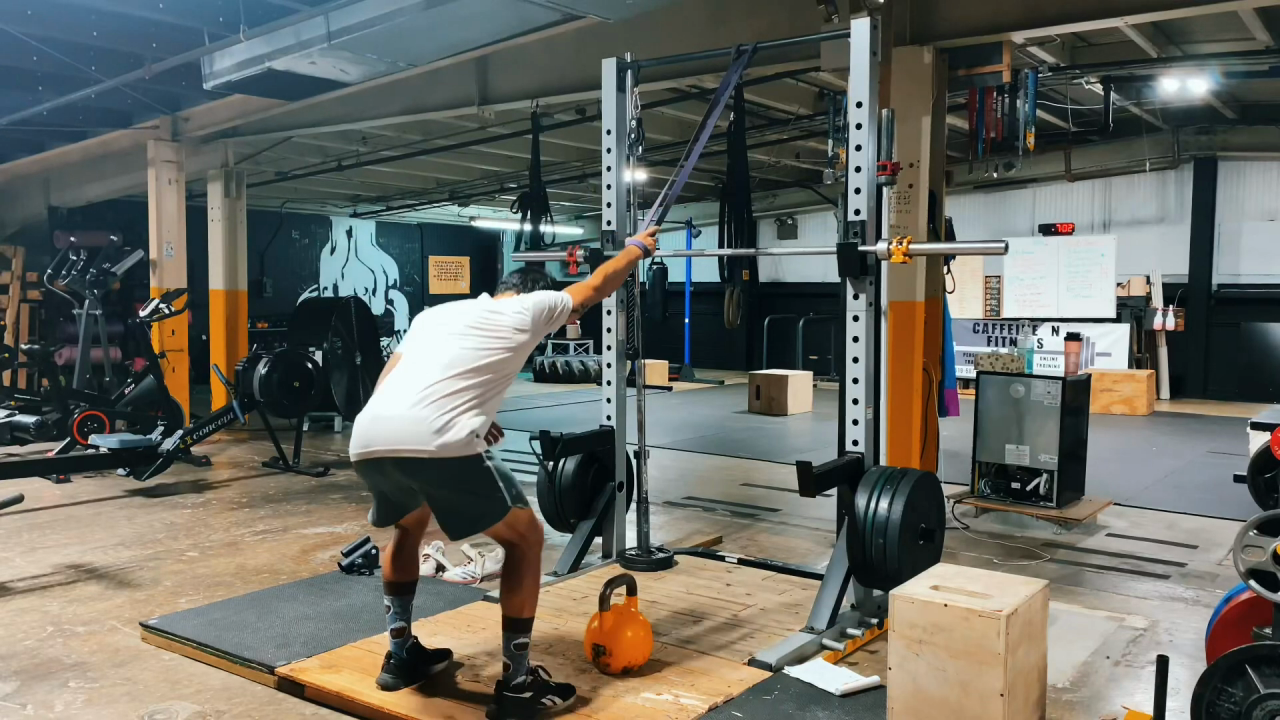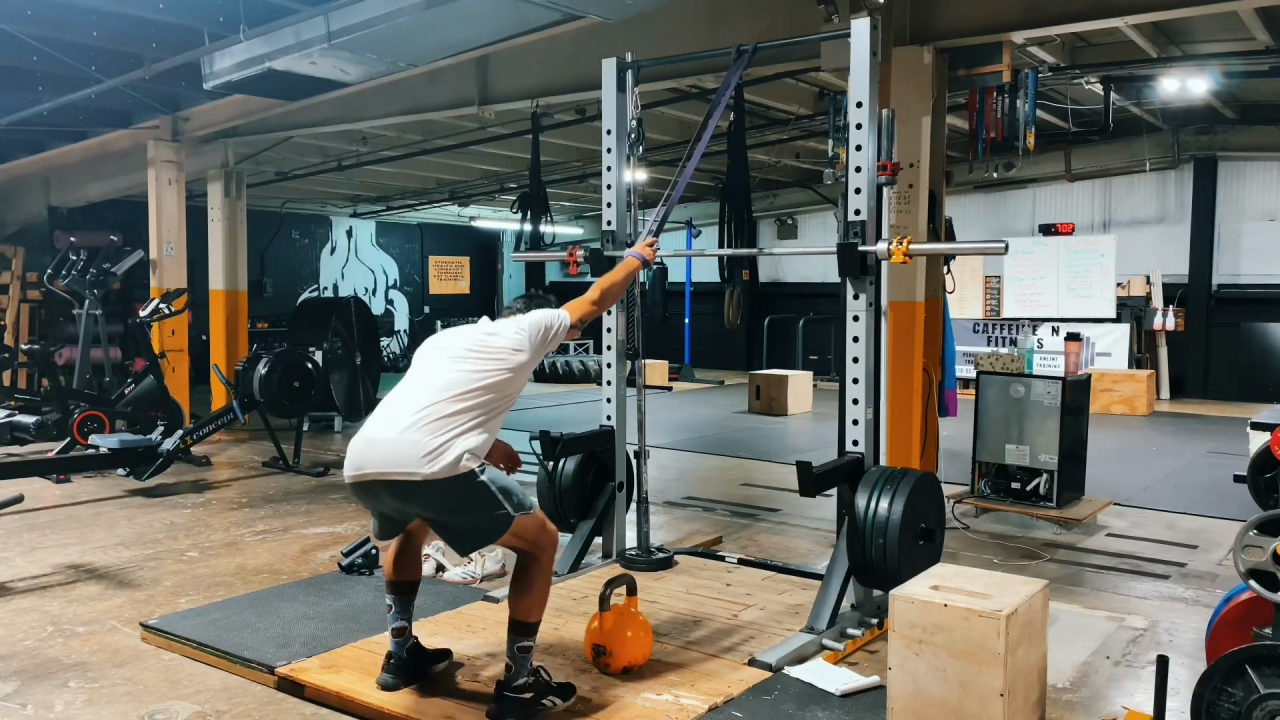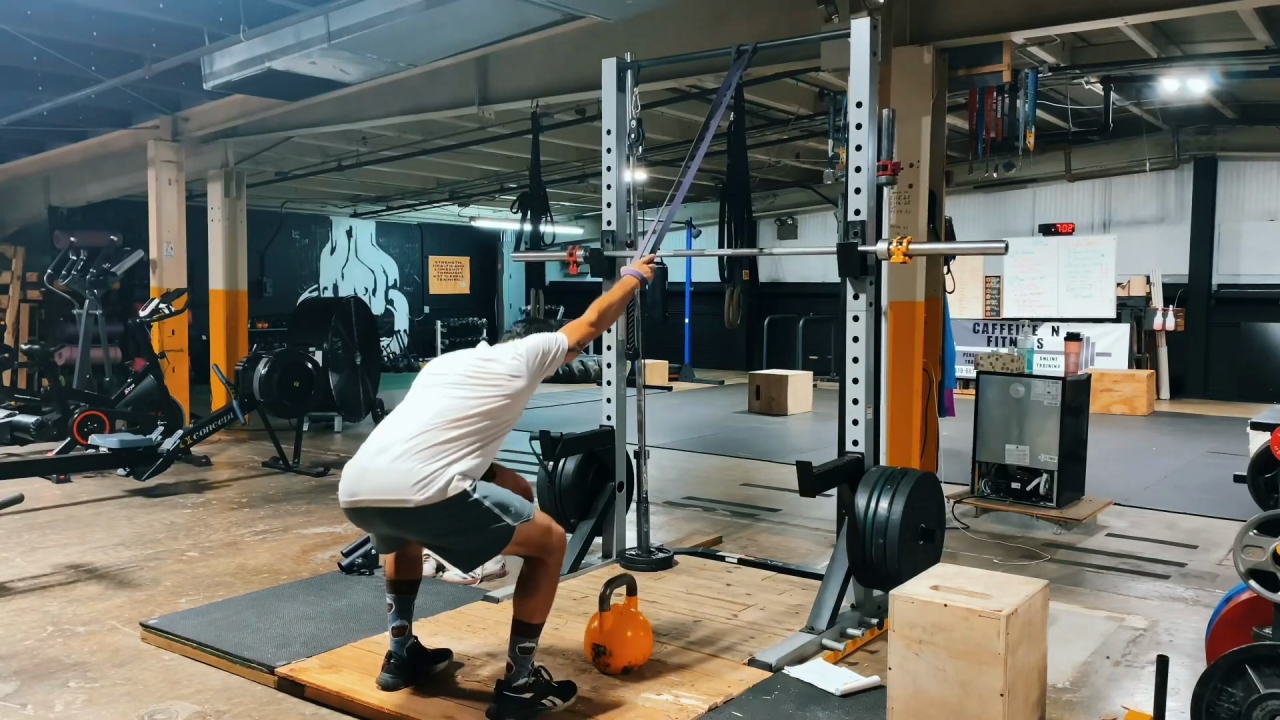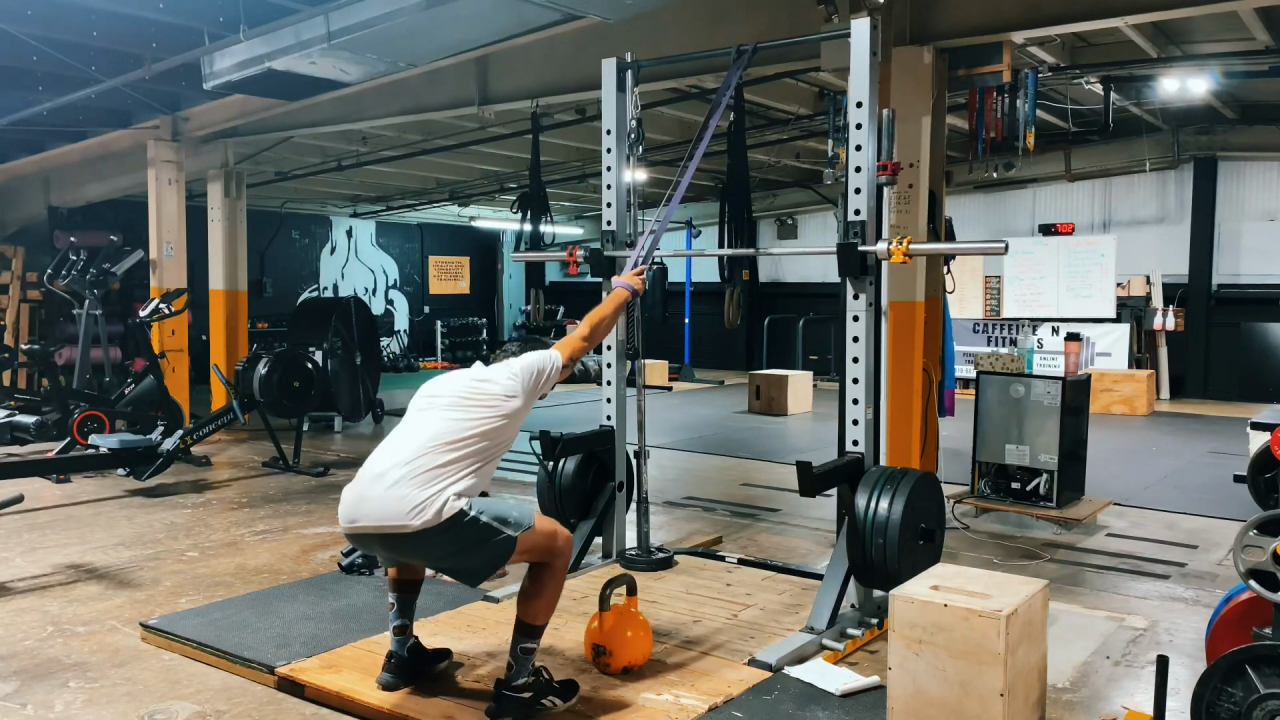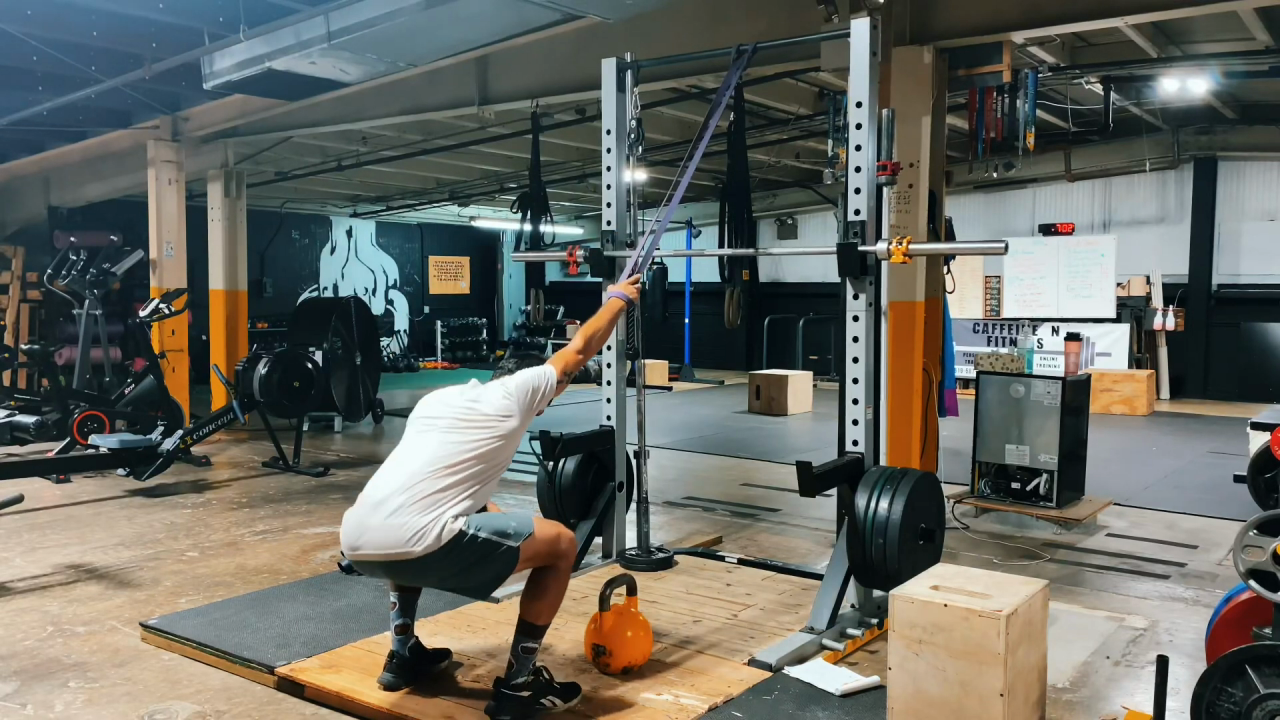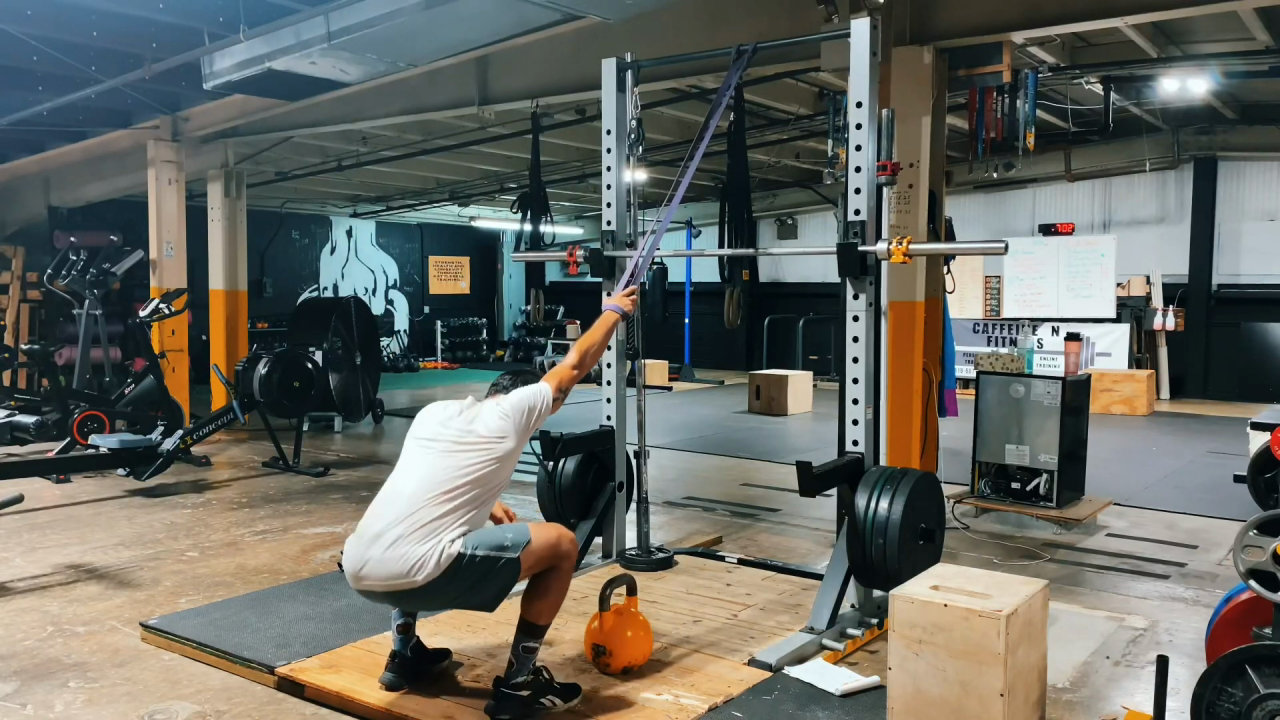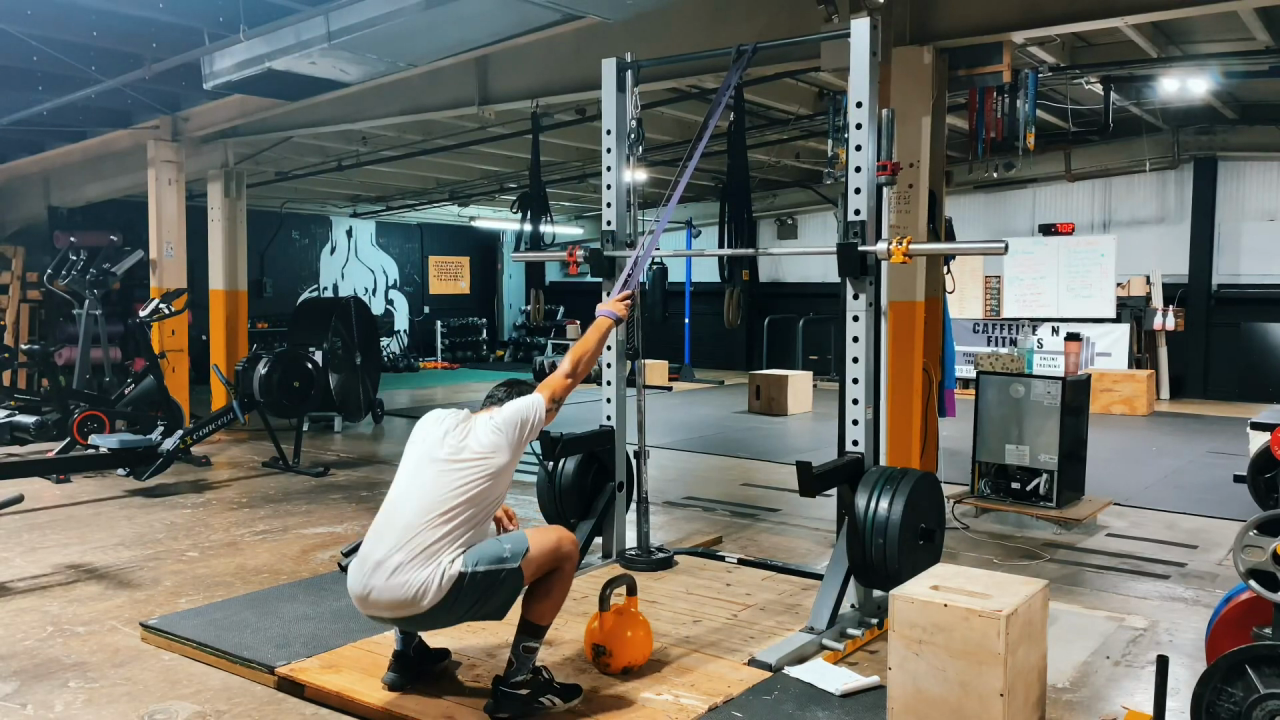
dt=0.2s
person 1, frame 1
left shoulder: (436, 313)
right shoulder: (529, 309)
right elbow: (596, 285)
right wrist: (636, 248)
left hip: (366, 439)
right hip: (431, 444)
left knee: (408, 525)
right knee: (525, 538)
left ankle: (401, 655)
person 1, frame 2
left shoulder: (444, 337)
right shoulder: (527, 331)
right elbow: (594, 300)
left wrist: (488, 445)
right wrist: (635, 259)
left hip: (361, 464)
right hip: (423, 467)
left knee: (409, 527)
right knee: (540, 540)
left ankle: (402, 655)
person 1, frame 3
left shoulder: (446, 362)
right shoulder: (523, 356)
right elbow: (591, 322)
left wrist: (497, 474)
right wrist: (633, 277)
left hip: (355, 492)
right hip: (415, 493)
left knee: (405, 534)
right knee: (549, 541)
left ankle: (402, 655)
person 1, frame 4
left shoulder: (441, 381)
right shoulder: (518, 376)
right elbow: (585, 336)
left wrist: (490, 514)
right wrist: (624, 289)
left hip: (354, 518)
right hip: (414, 518)
right knee: (556, 543)
left ankle: (402, 656)
person 1, frame 5
left shoulder: (438, 397)
right shoulder: (515, 394)
right elbow: (579, 349)
left wrist: (483, 508)
right wrist: (619, 299)
left hip: (356, 543)
right hip: (410, 547)
right knee: (560, 545)
left ankle: (404, 655)
person 1, frame 6
left shoulder: (436, 410)
right shoulder: (510, 413)
right elbow: (574, 364)
right wrist: (614, 311)
left hip: (358, 569)
right hip: (412, 575)
right knee: (562, 545)
left ankle: (405, 656)
right ankle: (517, 685)
person 1, frame 7
left shoulder: (433, 421)
right shoulder: (503, 428)
right elbow: (568, 373)
right wrist: (607, 317)
left hip: (362, 593)
right hip: (417, 599)
right knee: (562, 544)
left ankle: (407, 656)
right ankle: (517, 684)
